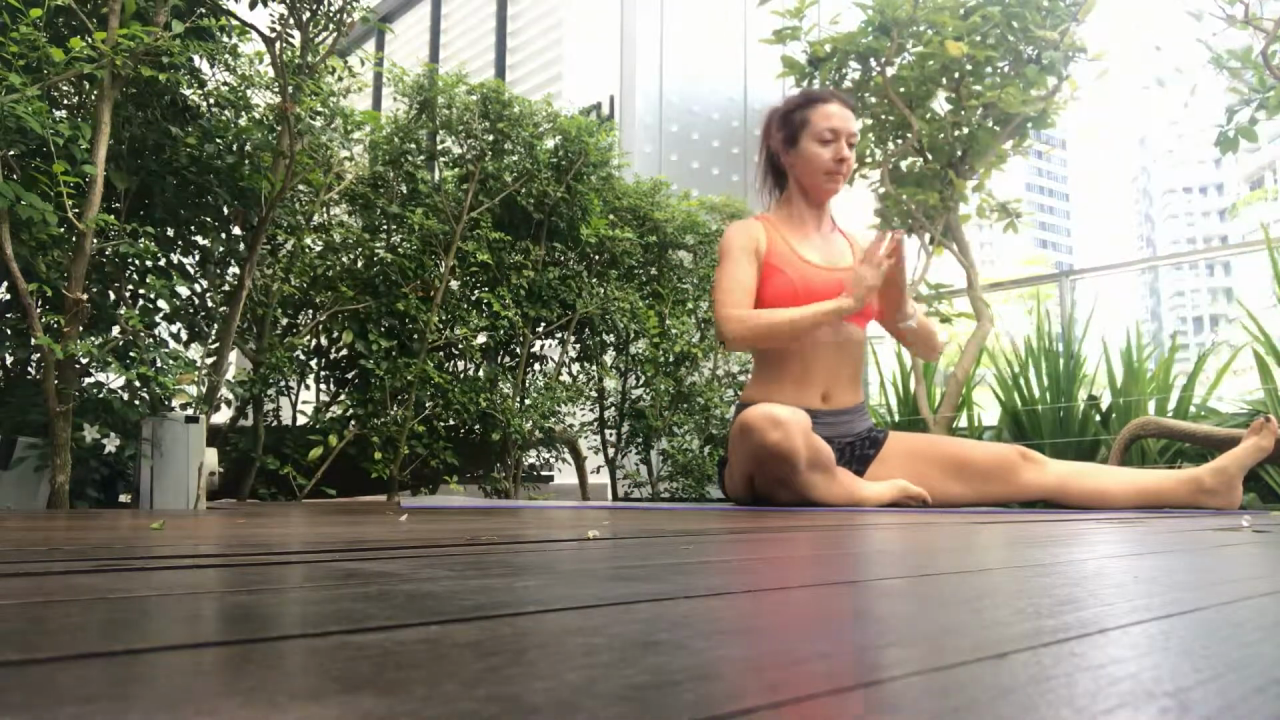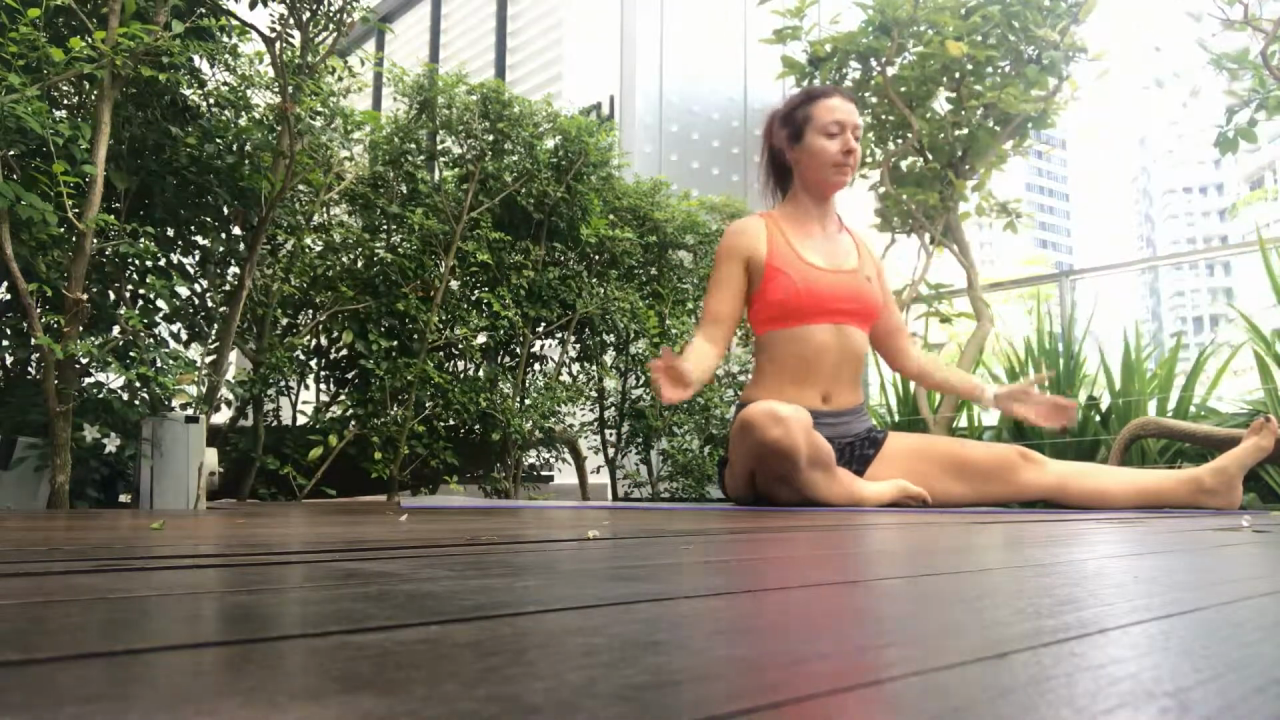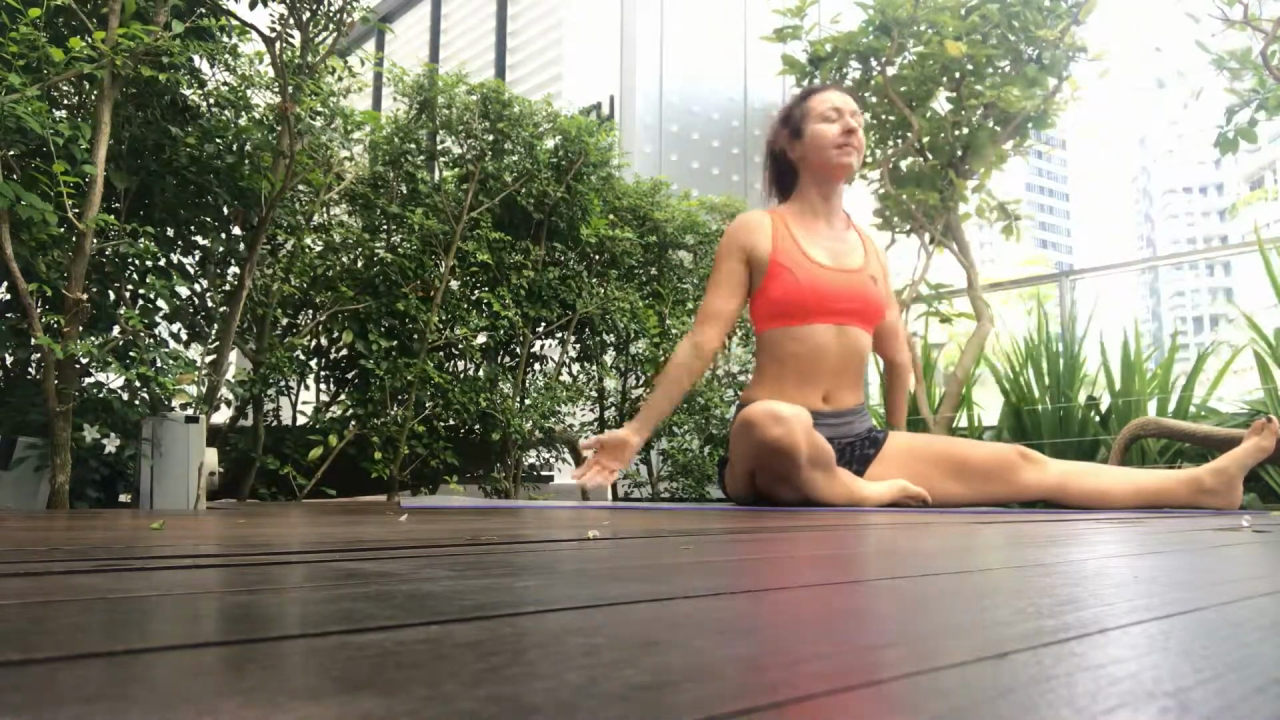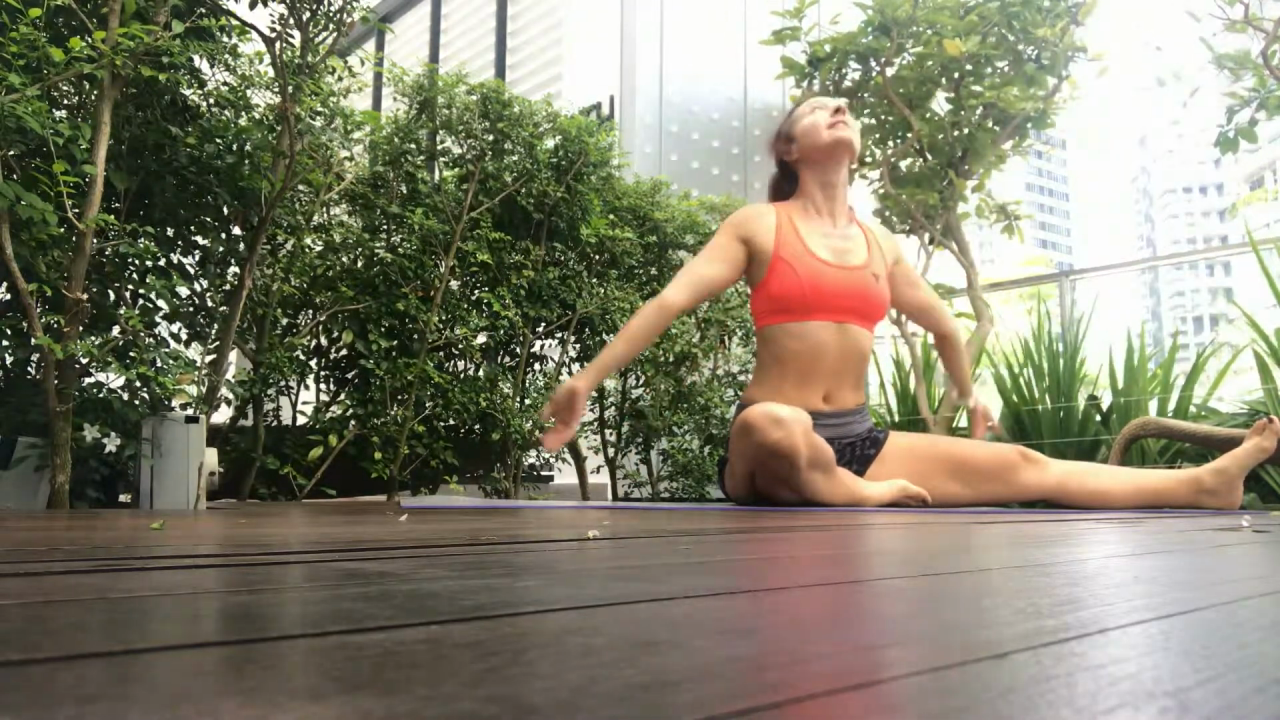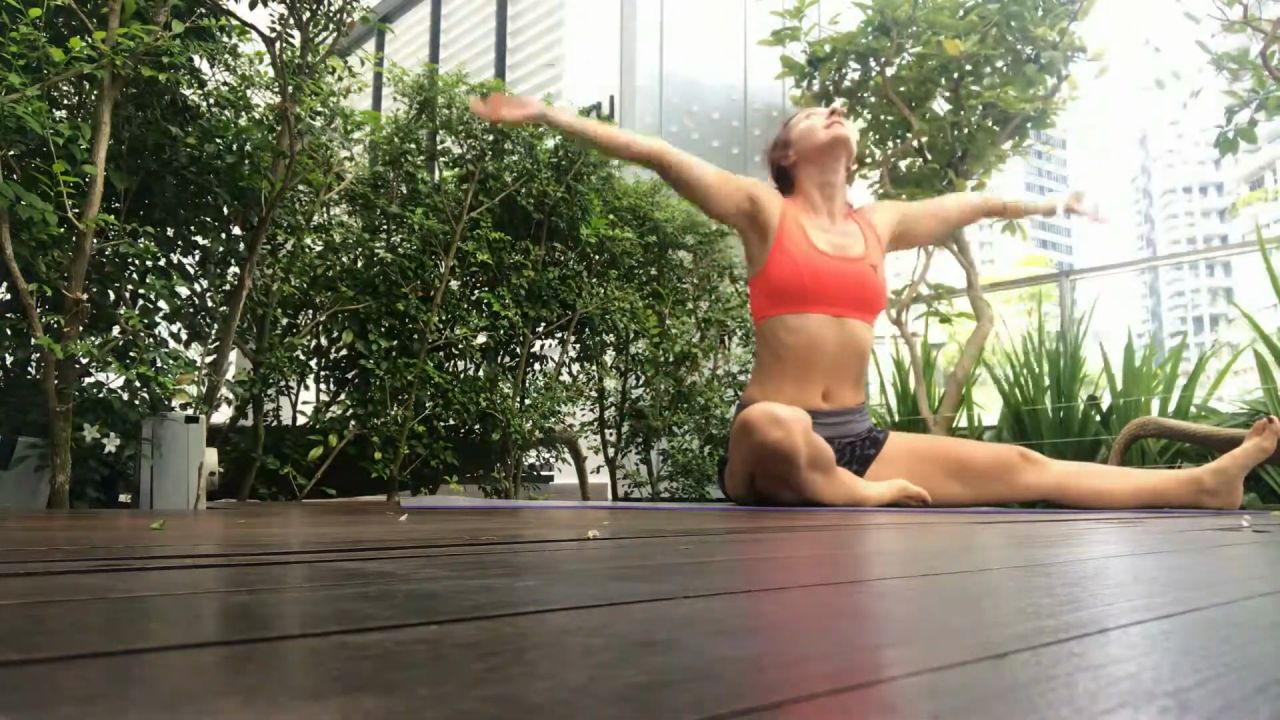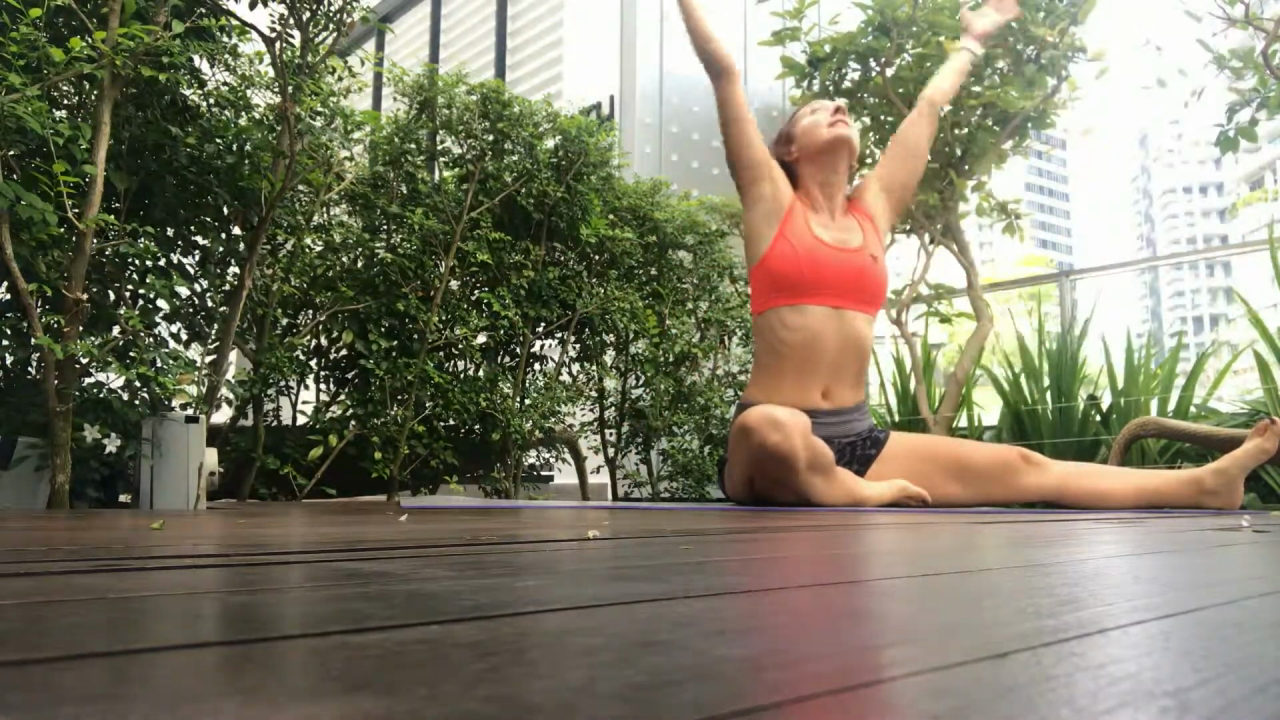
dt=0.3s
person 1, frame 1
left shoulder: (862, 248)
right shoulder: (749, 237)
left elbow: (926, 344)
right elbow: (734, 328)
left wrist: (896, 307)
right wrist: (848, 303)
left hip: (857, 437)
right hip: (770, 450)
left knee: (1022, 466)
right knee: (772, 426)
left ankle: (1202, 485)
right ankle: (863, 496)
person 1, frame 2
left shoulder: (861, 251)
right shoulder: (750, 236)
left elbow: (905, 354)
right elbow: (710, 340)
left wrist: (996, 395)
right wrist: (686, 376)
left hip: (860, 438)
right hip: (769, 447)
left knee: (1018, 465)
right knee: (774, 422)
left ankle: (1200, 483)
right ankle: (862, 497)
person 1, frame 3
left shoulder: (868, 248)
right shoulder: (754, 232)
left elbow: (898, 356)
right elbow: (703, 340)
left wrist: (894, 448)
right wrist: (636, 433)
left hip: (860, 438)
right hip: (769, 447)
left knee: (1020, 465)
right knee: (774, 423)
left ankle: (1199, 485)
right ankle: (862, 498)
person 1, frame 4
left shoulder: (878, 242)
right shoulder: (760, 225)
left elbow: (941, 322)
right elbow: (671, 299)
left wrist: (968, 393)
right wrist: (589, 378)
left hip: (863, 438)
right hip: (774, 444)
left knee: (1021, 465)
right knee: (774, 426)
left ankle: (1201, 483)
right ankle: (864, 499)
person 1, frame 5
left shoulder: (878, 226)
right shoulder: (767, 214)
left elbow: (967, 207)
right elbow: (661, 158)
left wrist: (1046, 202)
right wrist: (551, 117)
left hip: (860, 439)
right hip: (779, 443)
left knee: (1022, 468)
right knee: (770, 427)
left ankle: (1206, 479)
right ankle: (860, 505)
person 1, frame 6
left shoulder: (870, 210)
right shoulder: (772, 204)
left elbow: (928, 111)
right elbow: (725, 73)
left hip: (857, 438)
right hip: (767, 439)
left knee: (1024, 470)
right knee: (775, 434)
left ankle: (1205, 484)
right ankle: (857, 498)
